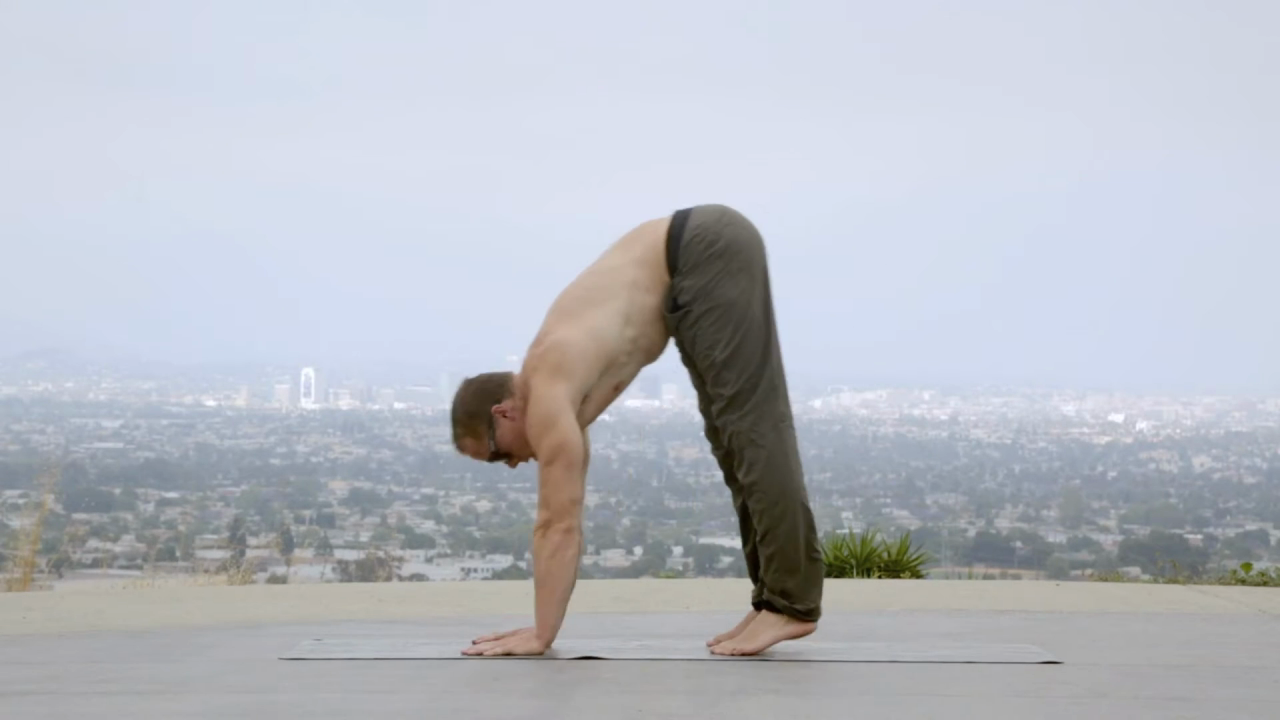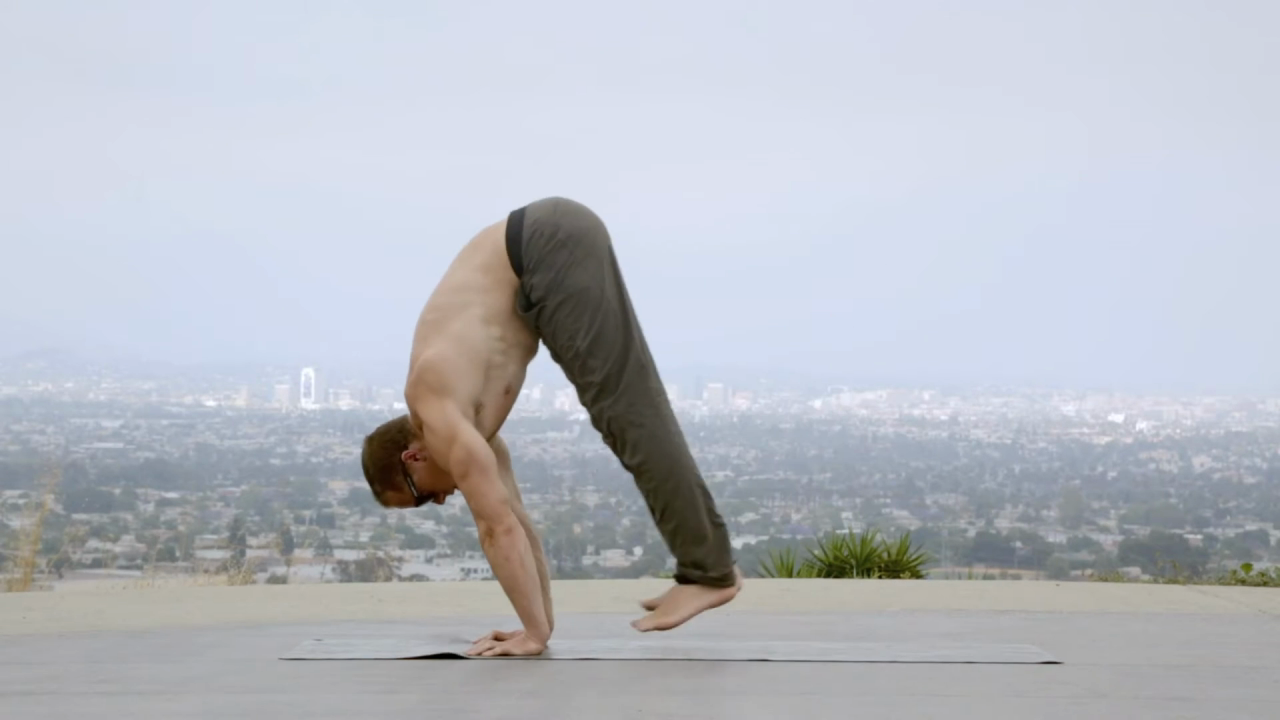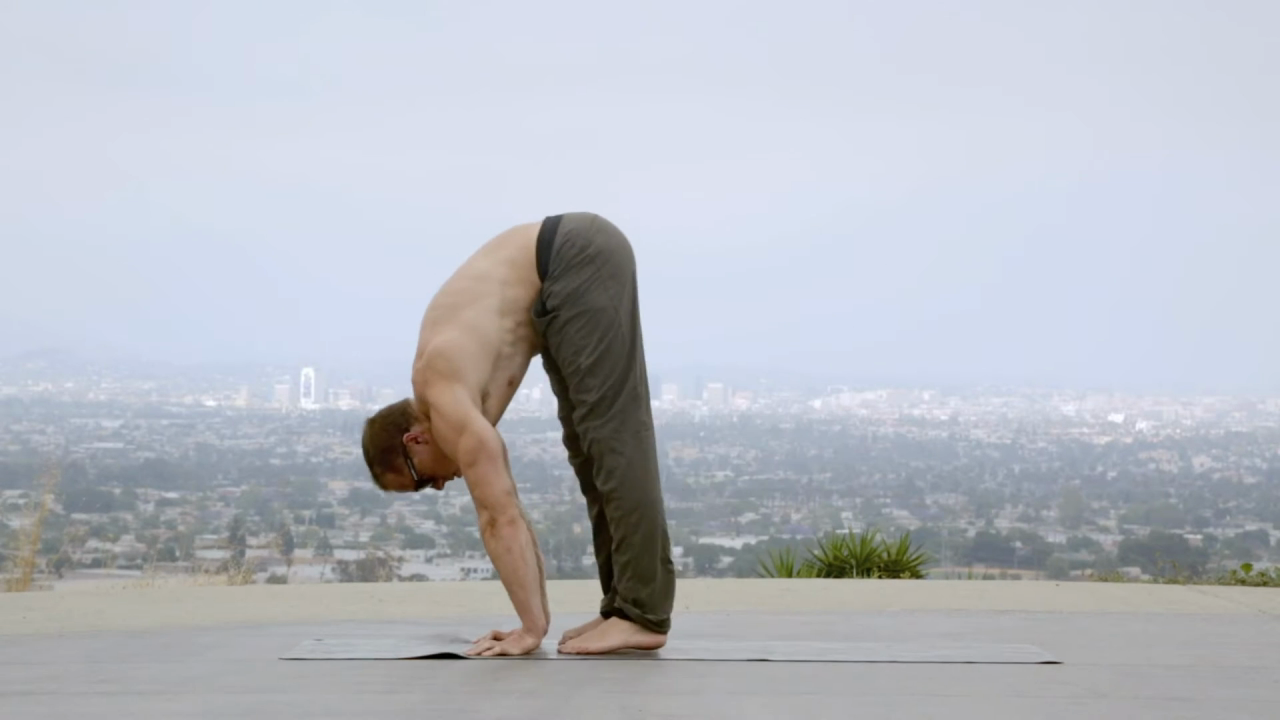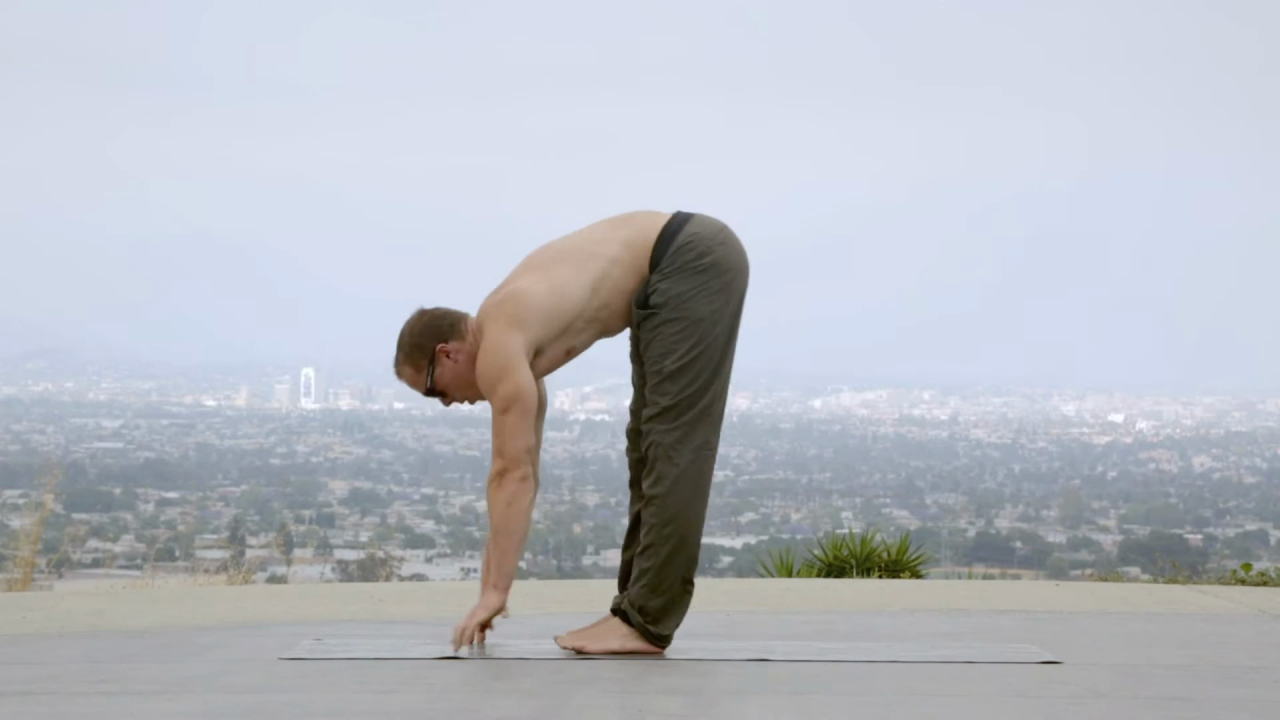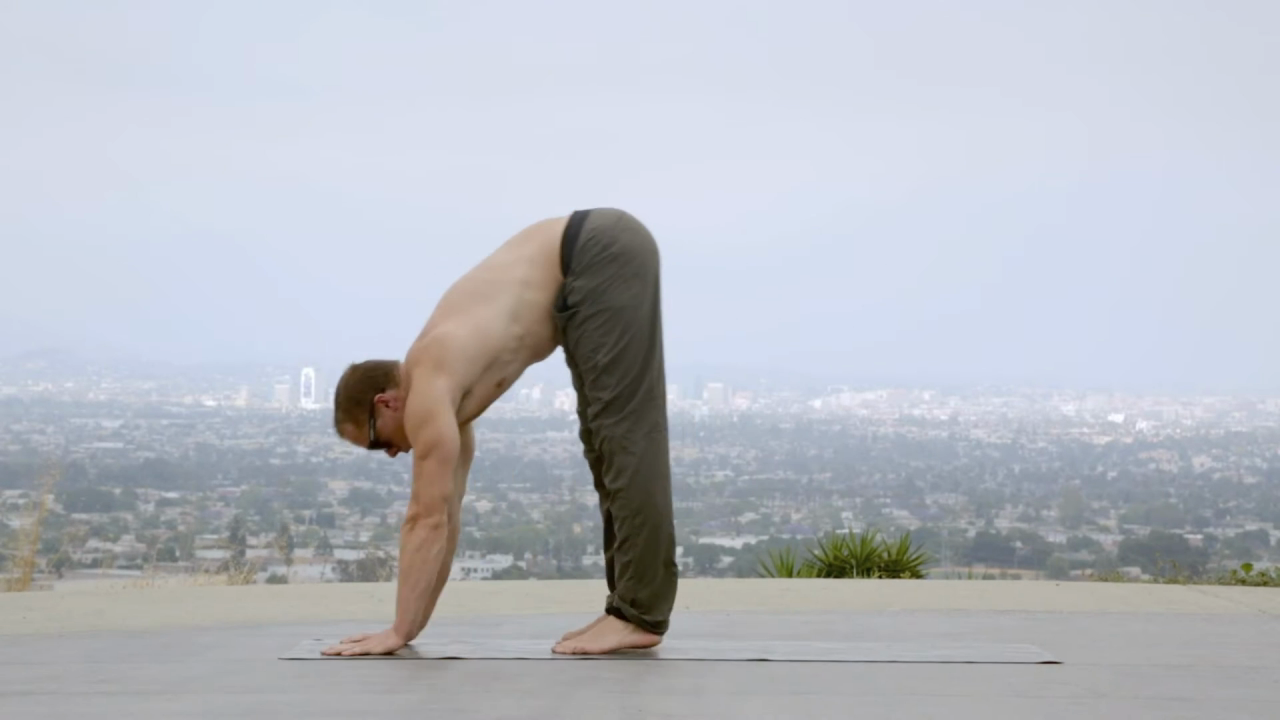
dt=0.3s
person 1, frame 1
left shoulder: (544, 401)
right shoulder: (565, 401)
left elbow: (558, 524)
right elbow: (566, 518)
left wrist: (540, 632)
right wrist: (547, 625)
left hip: (709, 249)
right hip: (702, 256)
left knee: (749, 429)
right knee: (737, 431)
left ankle: (788, 604)
right ankle: (779, 600)
person 1, frame 2
left shoulder: (439, 420)
right shoulder: (465, 421)
left elbow: (500, 528)
right elbow: (513, 520)
left wrist: (534, 632)
right wrist: (540, 621)
left hip: (554, 242)
right hip: (558, 245)
left knee: (624, 411)
right knee: (626, 413)
left ankle: (707, 572)
right ankle: (705, 568)
person 1, frame 3
left shoulder: (445, 407)
right shoulder: (467, 404)
left elbow: (501, 520)
right elbow: (505, 516)
left wrist: (532, 629)
right wrist: (534, 621)
left hip: (578, 256)
right hip: (580, 260)
left knee: (611, 438)
right knee: (591, 442)
left ankle: (642, 614)
right ankle: (627, 607)
person 1, frame 4
left shoulder: (498, 348)
right shoulder: (513, 342)
left elbow: (512, 473)
right elbow: (522, 471)
left wrist: (493, 588)
right wrist: (496, 579)
left hip: (693, 261)
right hip: (687, 260)
left knee: (674, 443)
right knee: (655, 441)
left ankle: (647, 620)
right ankle: (639, 610)
person 1, frame 5
left shoulder: (428, 393)
right shoulder: (441, 399)
left elbow: (428, 519)
right elbow: (444, 514)
left wrist: (399, 630)
right wrist: (415, 619)
left hip: (605, 256)
right hip: (596, 255)
left knee: (622, 436)
right knee: (608, 436)
left ankle: (636, 612)
right ankle: (634, 605)
